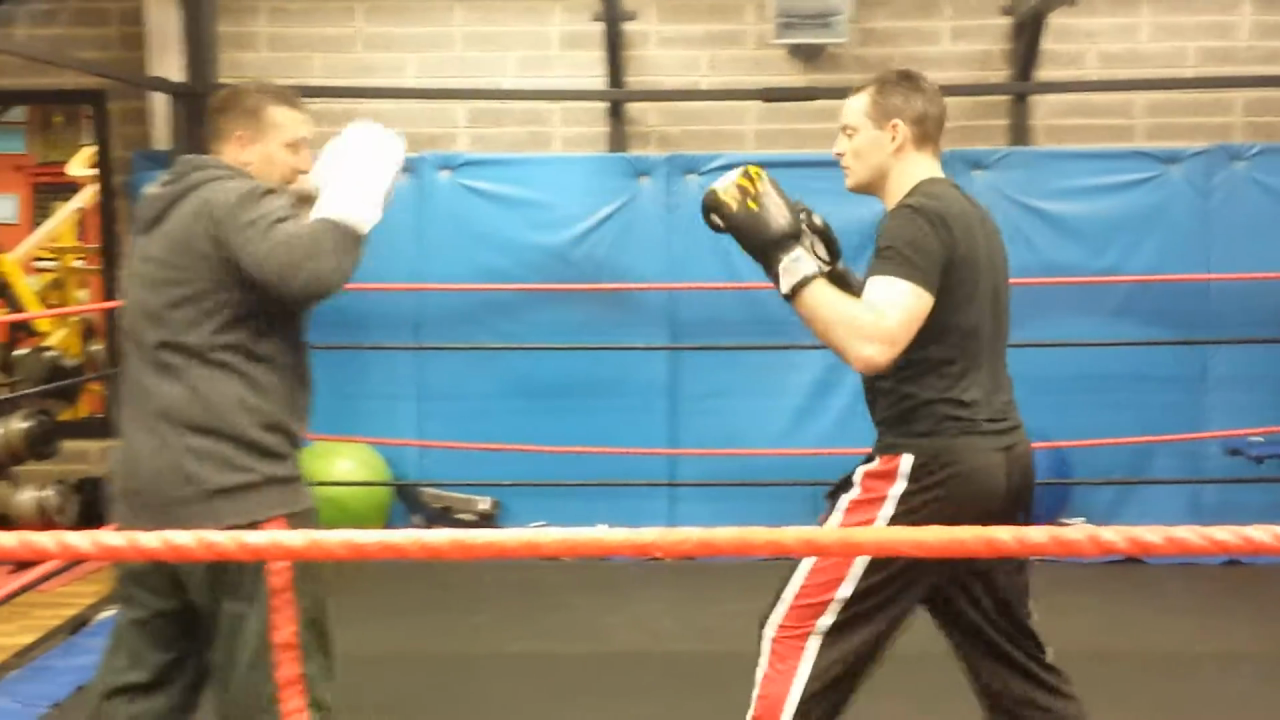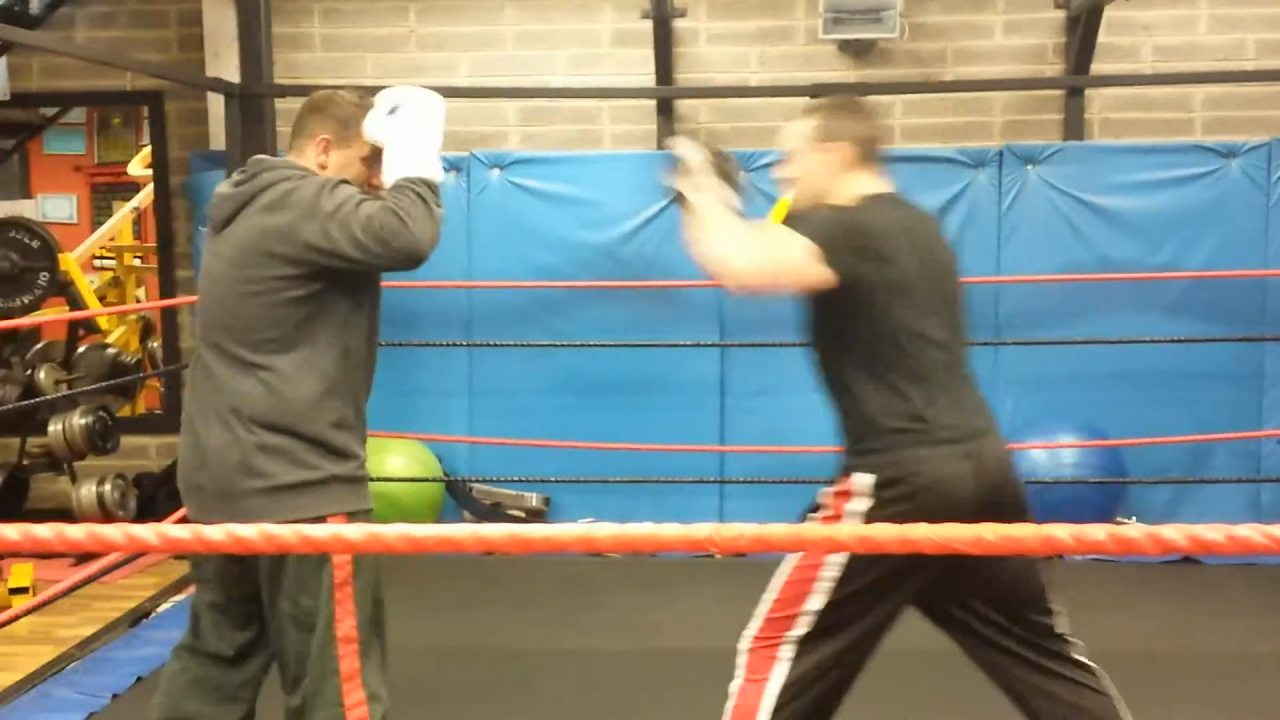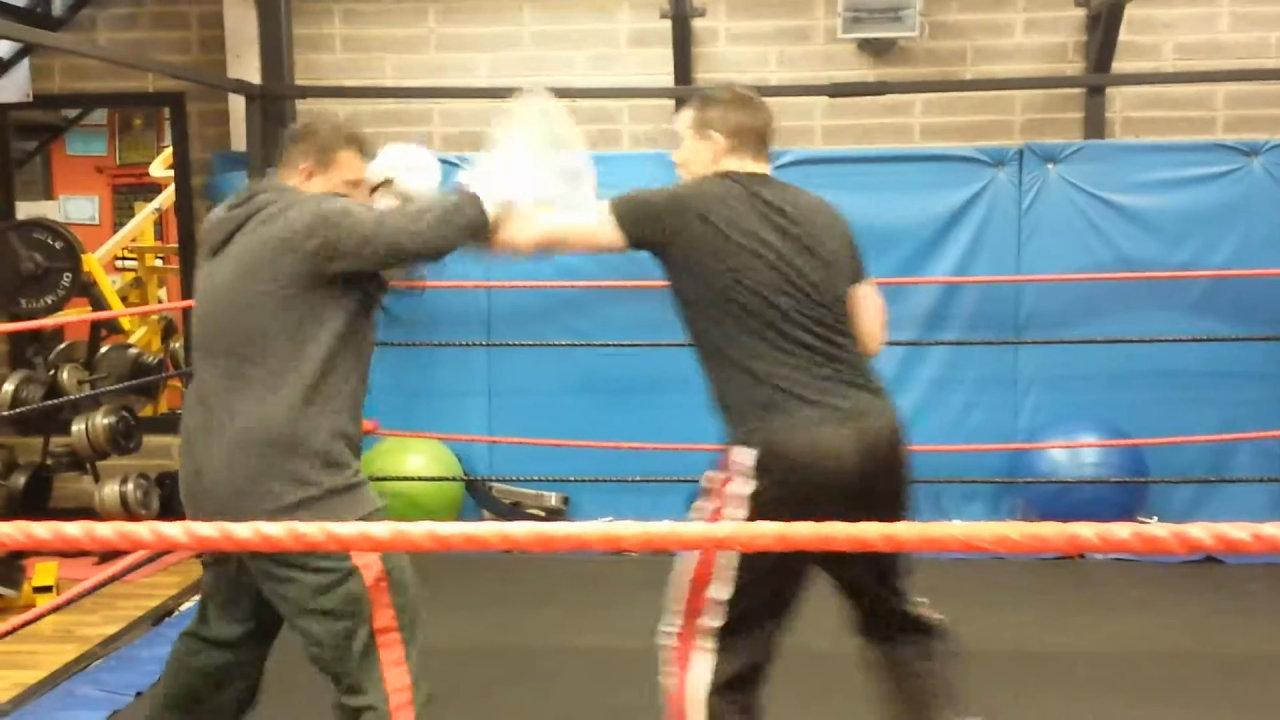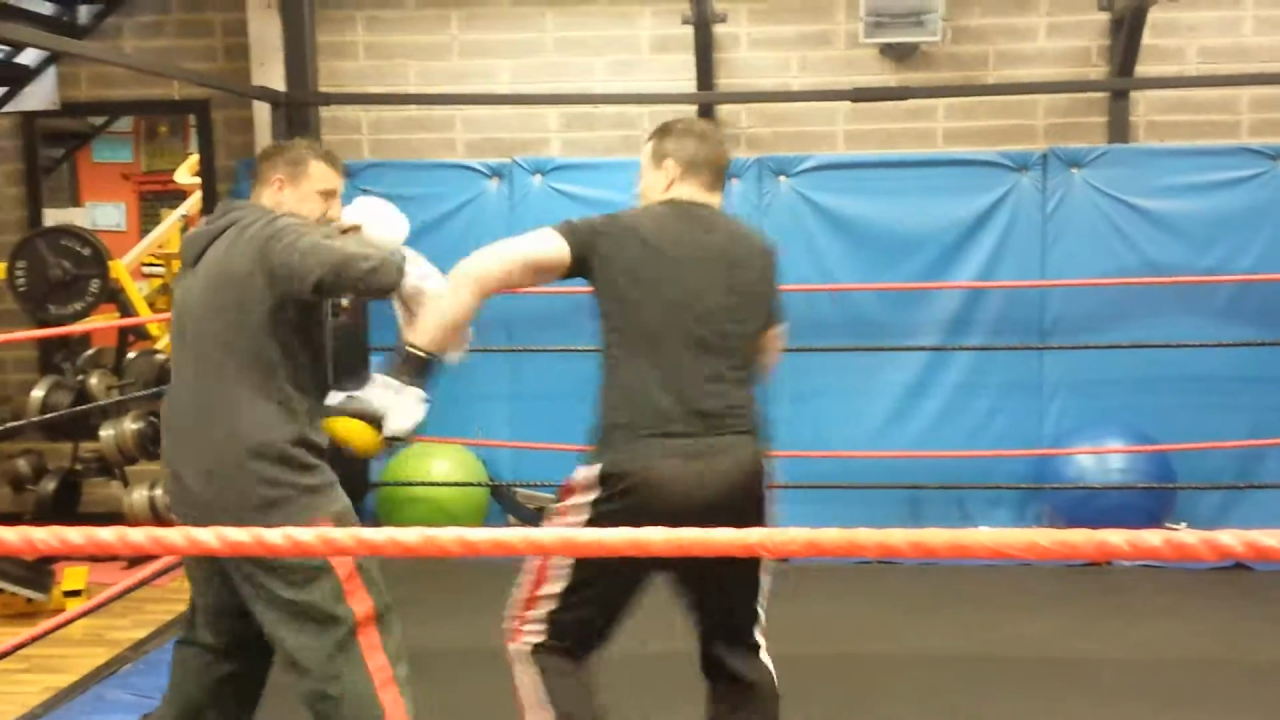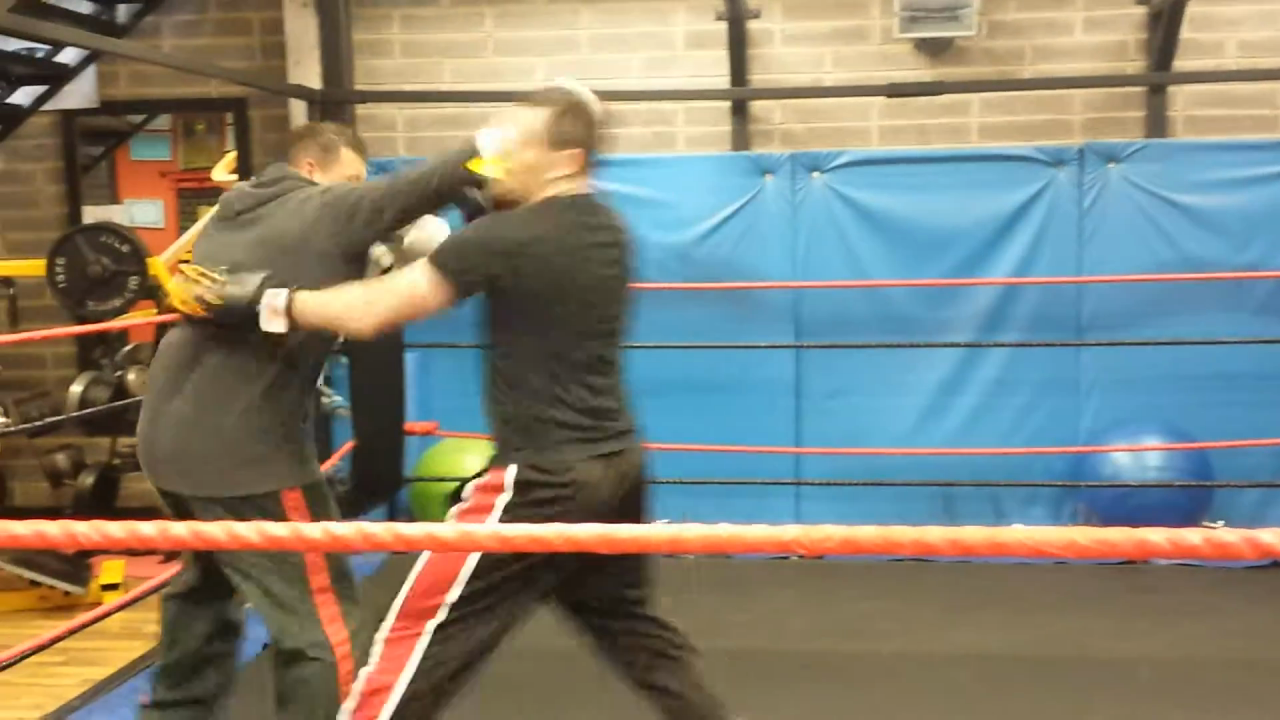
dt=0.2s
person 1, frame 1
left shoulder: (915, 219)
right shoulder: (964, 214)
left elbow: (871, 347)
left wrist: (786, 256)
right wrist: (828, 268)
left hip: (929, 468)
right hip: (998, 459)
left knee: (802, 639)
right knee: (1011, 658)
person 1, frame 2
left shoulder: (847, 229)
right shoulder: (913, 229)
left elbow: (751, 258)
left wrist: (699, 184)
left hip: (900, 484)
right hip: (980, 466)
left knee: (779, 656)
right knee: (1037, 647)
person 1, frame 3
left shoulder: (681, 210)
right shoulder: (823, 218)
left elbow: (534, 230)
left hip: (782, 457)
right hip: (873, 432)
left knee: (707, 645)
right knee: (893, 614)
person 1, frame 4
left shoulder: (619, 233)
right shoulder: (758, 254)
left elbow: (483, 270)
left hip: (635, 476)
right hip: (735, 467)
left knee: (544, 642)
right knee: (738, 649)
person 1, frame 5
left shoulder: (502, 241)
right shoulder: (607, 230)
left elbow: (371, 313)
left wrist: (265, 299)
left hip: (541, 479)
right hip: (616, 466)
left knee: (416, 640)
right knee: (642, 633)
person 2, frame 1
left shoulder: (168, 210)
right shoulder: (238, 203)
right elbow: (309, 269)
left wrist: (326, 193)
right wrist: (357, 189)
left hip: (152, 486)
right hip: (236, 490)
person 2, frame 2
left shoulder: (252, 202)
right shoulder: (306, 203)
left elbow: (358, 234)
right elbow: (406, 237)
left wrist: (395, 161)
right wrist: (414, 155)
left hip: (221, 474)
right hip: (297, 480)
left knee: (217, 653)
person 2, frame 3
left shoulder: (237, 231)
right shoulder: (314, 222)
right elbow: (419, 232)
left wrist: (390, 206)
left hip: (221, 482)
right hip: (299, 488)
left knee: (224, 633)
right knee: (377, 663)
person 2, frame 4
left shoulder: (212, 252)
right shoulder: (275, 237)
right elbow: (340, 269)
left wrist: (350, 238)
right wrist: (403, 273)
left hip: (204, 489)
right hip: (272, 491)
left knee: (221, 639)
right knee: (356, 649)
person 2, frame 5
left shoulder: (231, 219)
right shoulder: (326, 214)
right elbow: (411, 189)
right wrist: (487, 154)
left hip: (169, 440)
right hip: (250, 455)
left knee: (205, 580)
right knee: (314, 612)
